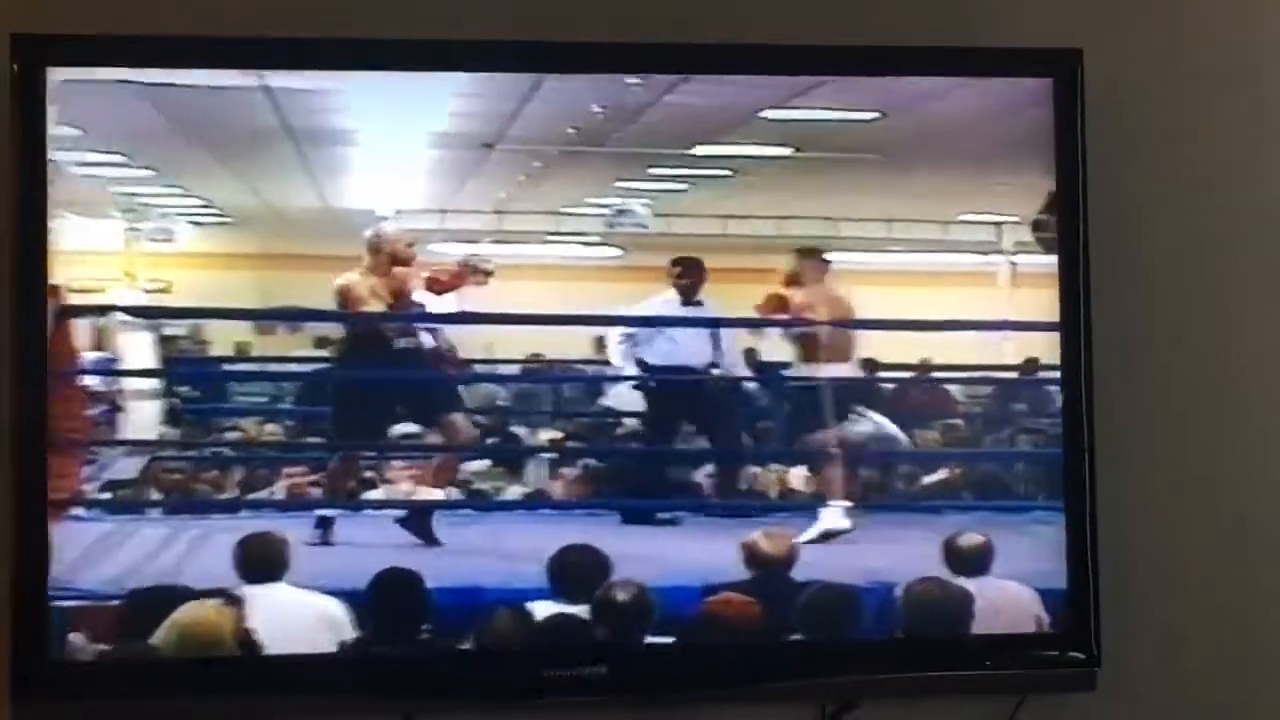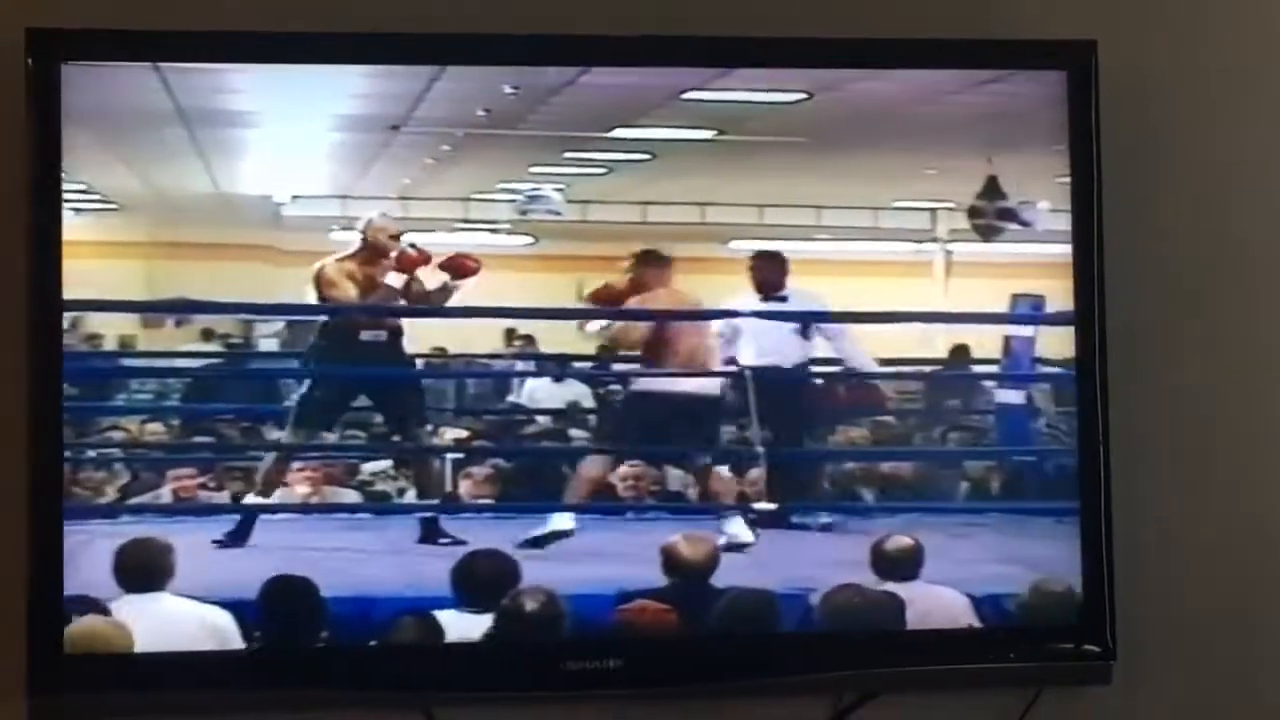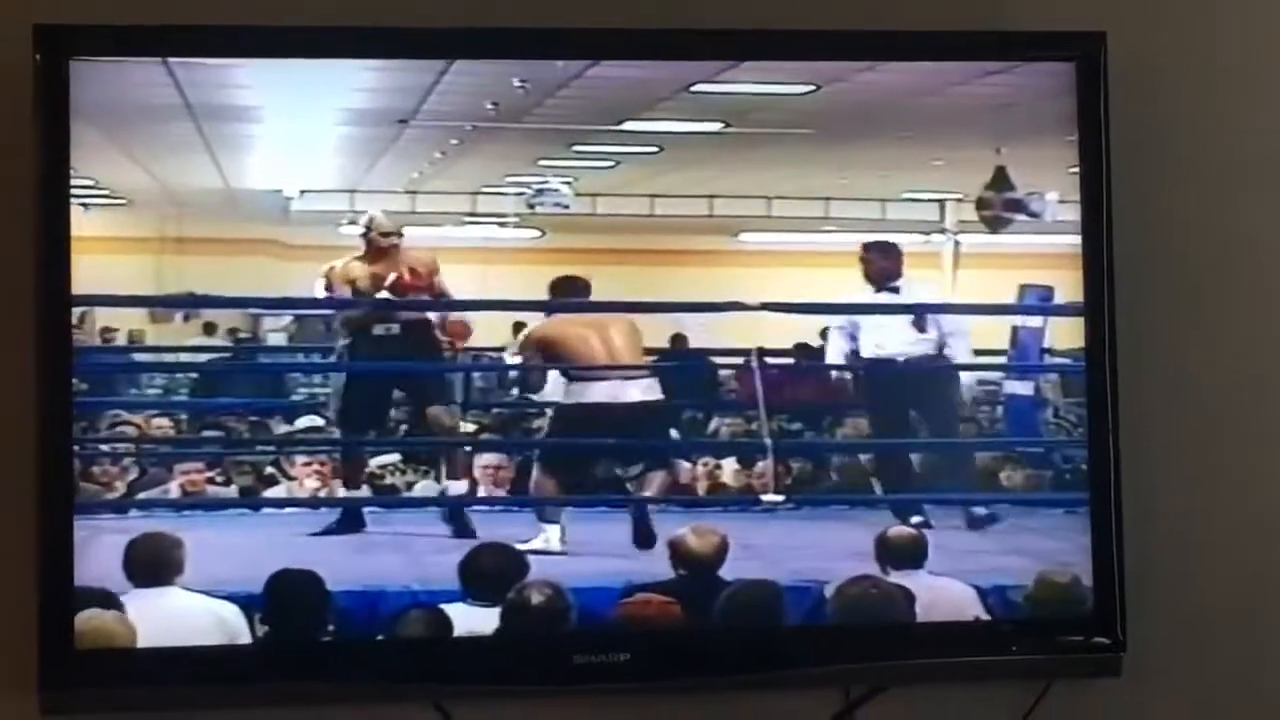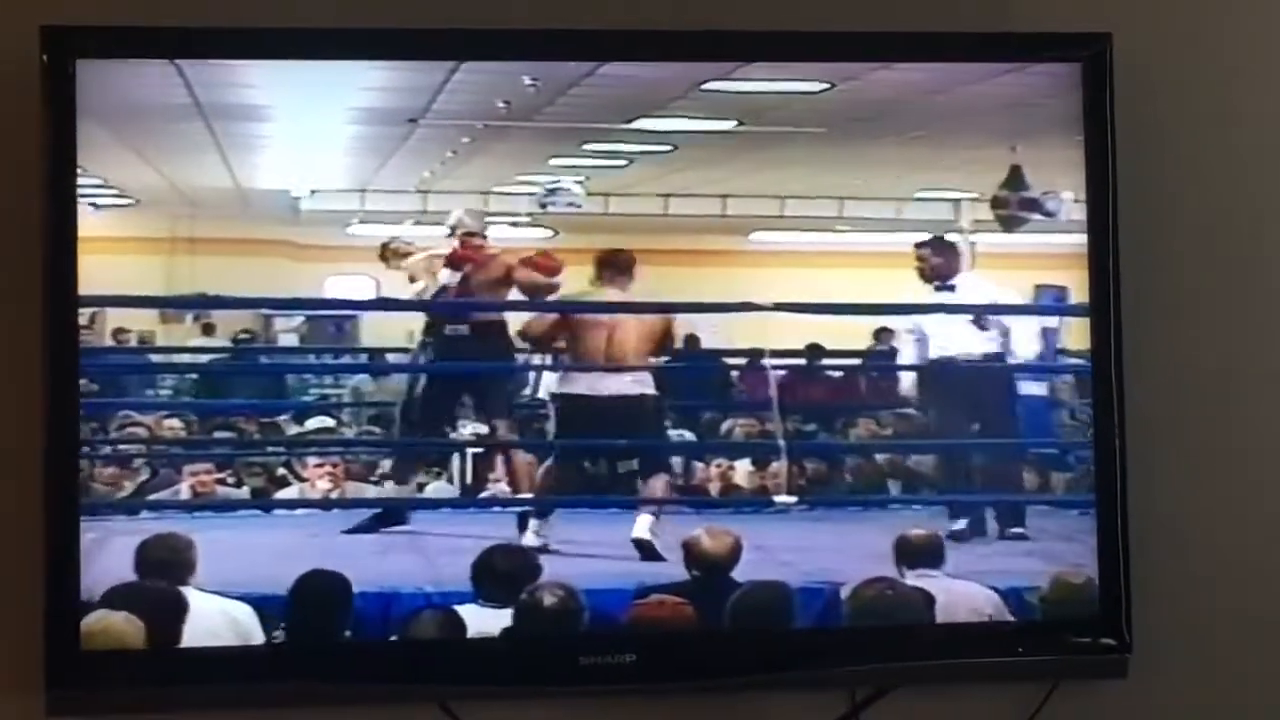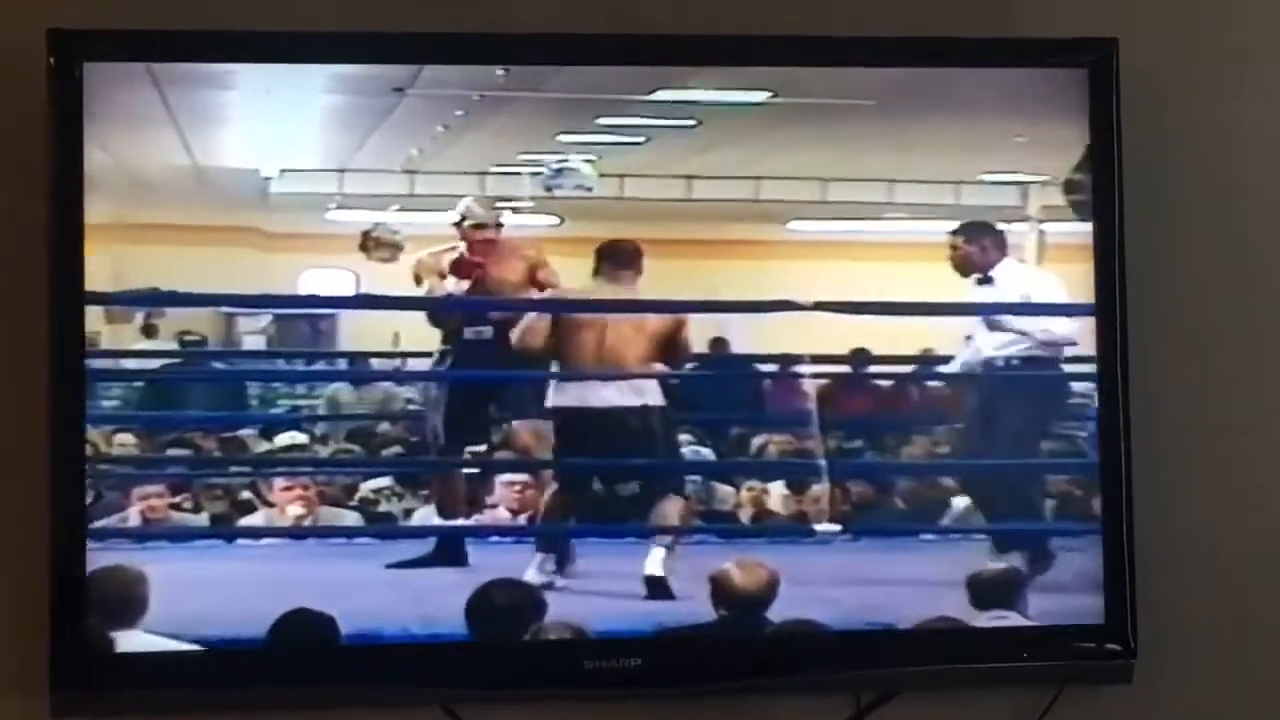
dt=0.5s
person 1, frame 1
left shoulder: (406, 276)
right shoulder: (354, 285)
right elbow: (389, 327)
right wrist: (421, 298)
left hip: (414, 361)
right hip: (369, 369)
left knee: (463, 435)
right knee: (355, 451)
person 1, frame 2
left shoulder: (394, 266)
right shoulder: (332, 269)
left elbow: (427, 305)
right elbow: (358, 312)
left wrist: (452, 280)
right wrist: (397, 278)
left hip: (387, 355)
right hip: (339, 356)
left knee: (418, 438)
right knee: (296, 439)
left ankle: (431, 525)
person 1, frame 3
left shoulder: (423, 263)
right shoulder: (341, 271)
left elbow: (443, 298)
right elbow: (346, 320)
left wrist: (449, 320)
right wrist: (384, 296)
left hip: (417, 347)
right hip: (369, 352)
right knee: (353, 434)
left ankle: (456, 508)
right ankle: (351, 513)
person 1, frame 4
left shoulder: (503, 262)
left elbow: (540, 291)
right elbow: (432, 307)
left wrist: (549, 277)
right wrist: (451, 270)
left hip: (489, 350)
right hip: (443, 350)
left knee: (504, 431)
right knee: (414, 427)
right ankle: (394, 508)
person 1, frame 5
left shoulder: (526, 255)
right shoulder: (433, 263)
left elbow: (556, 293)
right elbow: (438, 318)
right wrist: (458, 278)
left hip: (516, 354)
right hip: (465, 355)
left knee: (530, 438)
right knee: (446, 450)
right ankle: (450, 544)
person 2, frame 1
left shoulder: (808, 297)
right shoulder: (835, 299)
left elbow: (817, 333)
left hip: (818, 380)
right hip: (843, 379)
right knee: (824, 449)
person 2, frame 2
left shoulder: (643, 303)
right shoulder: (690, 303)
left elbow: (631, 337)
left wrist: (602, 327)
left hip: (662, 389)
right hip: (704, 391)
left knee: (602, 452)
right knee: (703, 465)
left ankle: (563, 519)
right ankle: (736, 527)
person 2, frame 3
left shoulder: (539, 333)
right shoulder: (624, 320)
left hip: (588, 400)
right hip: (643, 396)
left knee: (547, 466)
right knee: (656, 466)
left ankle: (550, 535)
right ankle: (644, 503)
person 2, frame 4
left shoulder: (573, 302)
right shoulder: (658, 312)
left elbow: (530, 332)
right elbow: (665, 350)
left wrist: (551, 346)
left hip: (580, 393)
right hip: (634, 394)
left knee: (562, 463)
right knee: (656, 470)
left ankle: (532, 532)
right ankle: (645, 528)
person 2, frame 5
left shoulder: (564, 300)
right shoulder: (667, 311)
left elbow: (525, 343)
right elbow: (678, 361)
left hip: (574, 404)
right hip: (636, 404)
left knee: (570, 485)
right knee: (669, 489)
left ankle: (541, 567)
right ankle: (656, 563)
person 3, frame 1
left shoulder: (710, 311)
right shoulder: (655, 308)
left elbow: (725, 350)
right elbow: (620, 338)
left wrist: (747, 378)
right wrist: (631, 371)
left hip: (700, 382)
right hip: (668, 381)
left knee: (729, 439)
right knee: (658, 443)
person 3, frame 2
left shoulder: (808, 304)
right shoulder: (739, 307)
left elbow: (840, 338)
right elbow: (720, 342)
left wrist: (870, 369)
left hip: (793, 381)
right hip: (756, 382)
left knee: (791, 442)
person 3, frame 3
left shoulder: (927, 297)
right shoulder: (859, 302)
left elbow: (955, 335)
right elbow: (840, 332)
left wrist: (964, 376)
right wrist: (836, 360)
left hip: (926, 371)
right hip: (882, 376)
left knee: (947, 435)
right knee: (891, 444)
left ankle: (974, 504)
right ankle: (909, 511)
person 3, frame 4
left shoulder: (990, 291)
left elbow: (1023, 326)
right elbow: (911, 339)
left wrist: (1024, 354)
right wrist: (907, 375)
left hip: (991, 373)
right hip: (945, 377)
left knee: (1002, 447)
right knee: (952, 443)
left ankle: (1012, 522)
right ankle: (965, 516)
person 3, frame 5
left shoulder: (1032, 280)
right shoulder: (981, 290)
left elbow: (1063, 333)
left wrist: (1015, 321)
right wrist: (948, 369)
left hip: (1031, 380)
right hip: (991, 382)
left knee: (1006, 466)
right knee: (976, 467)
left ankle: (1029, 549)
right ankle: (1012, 546)
